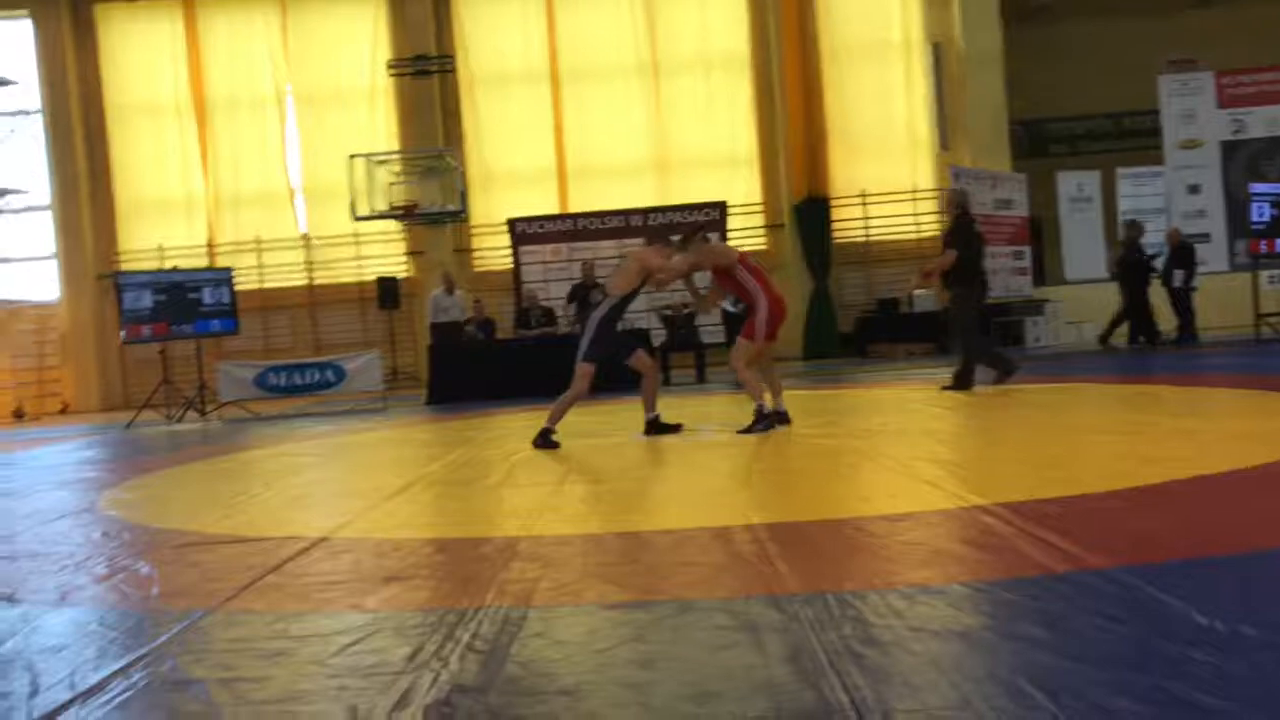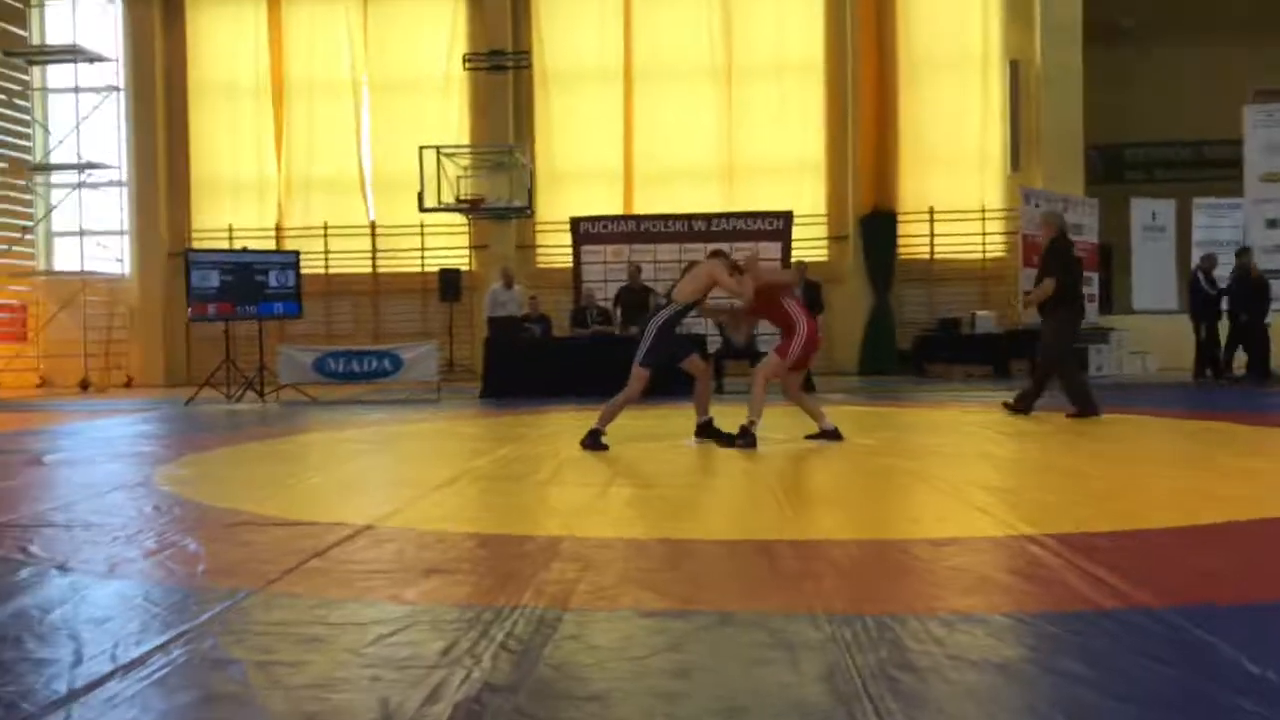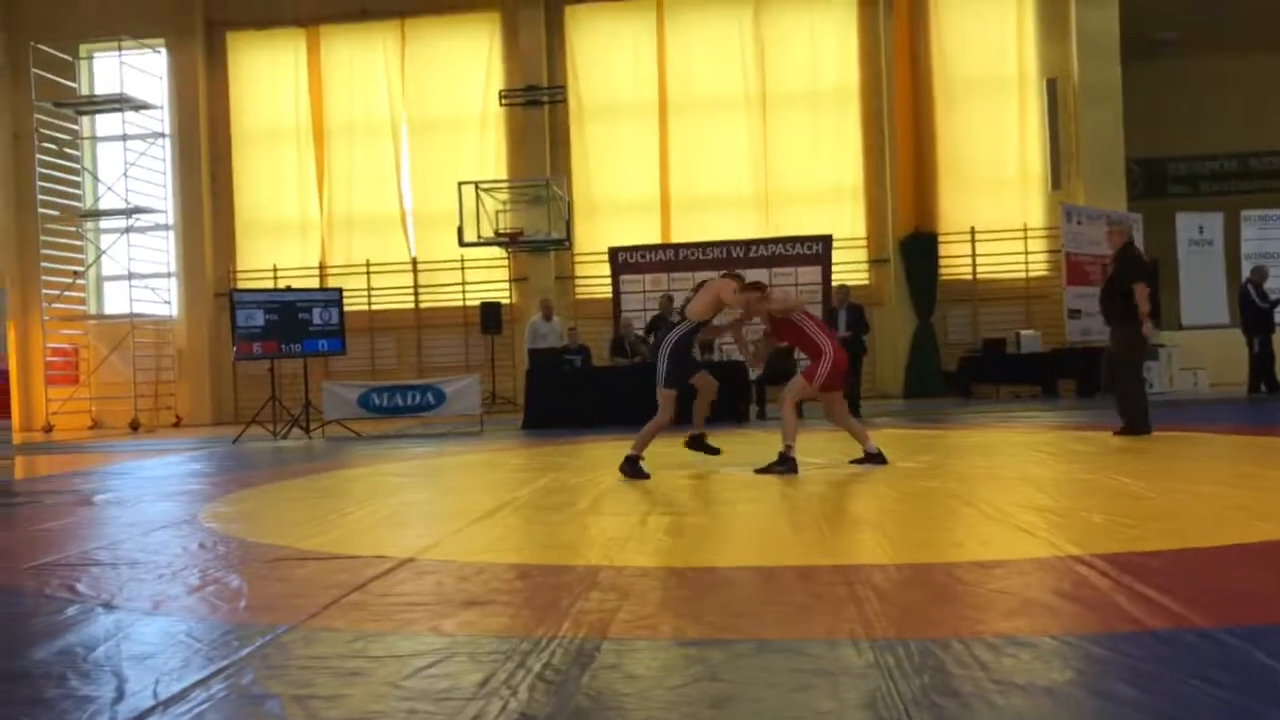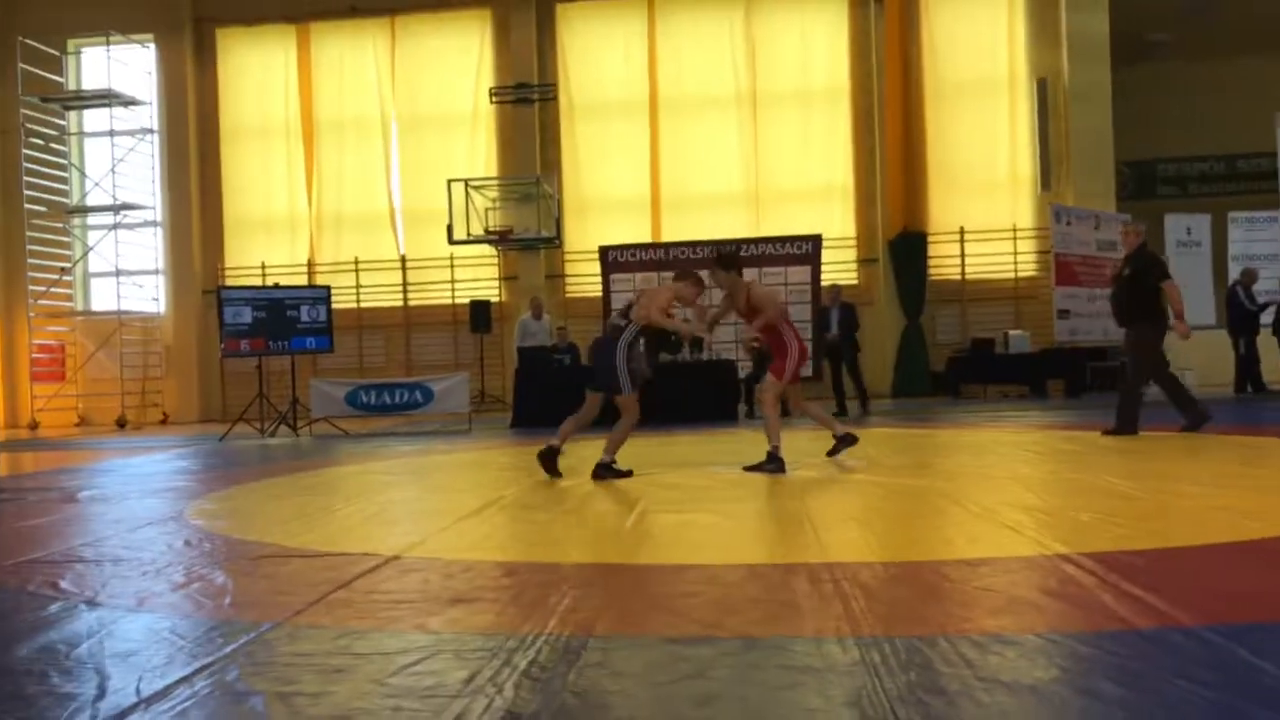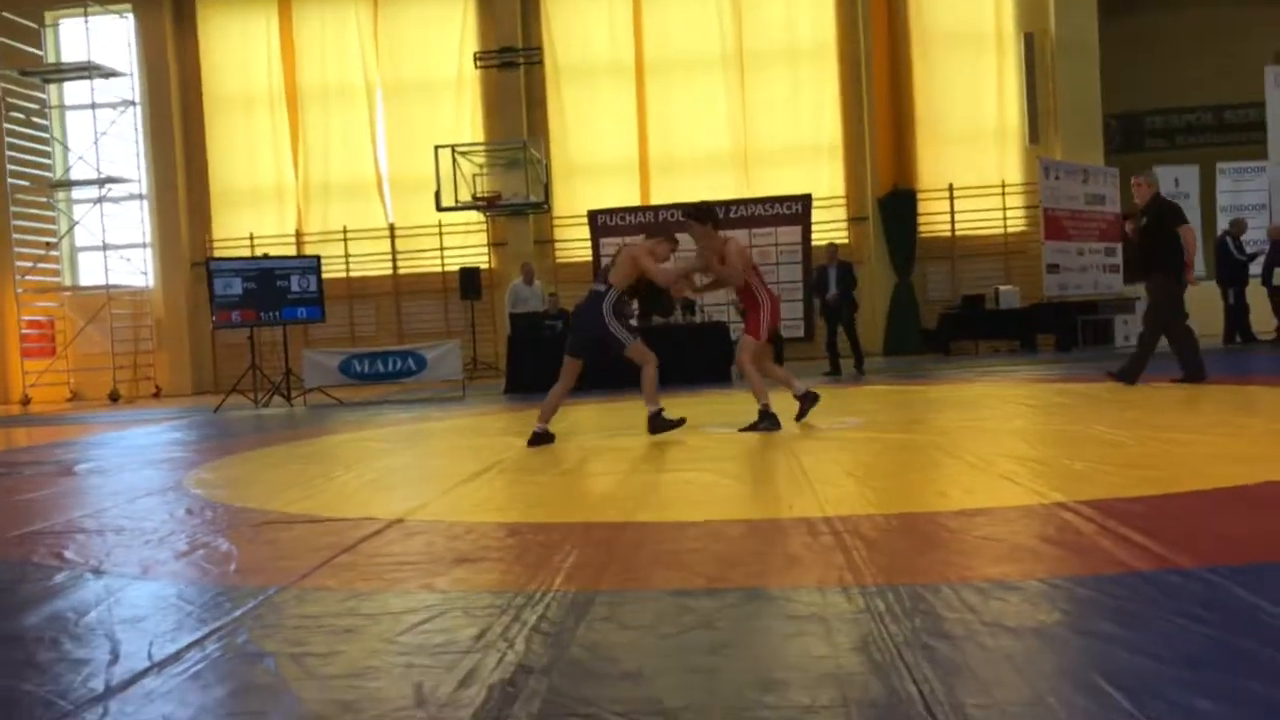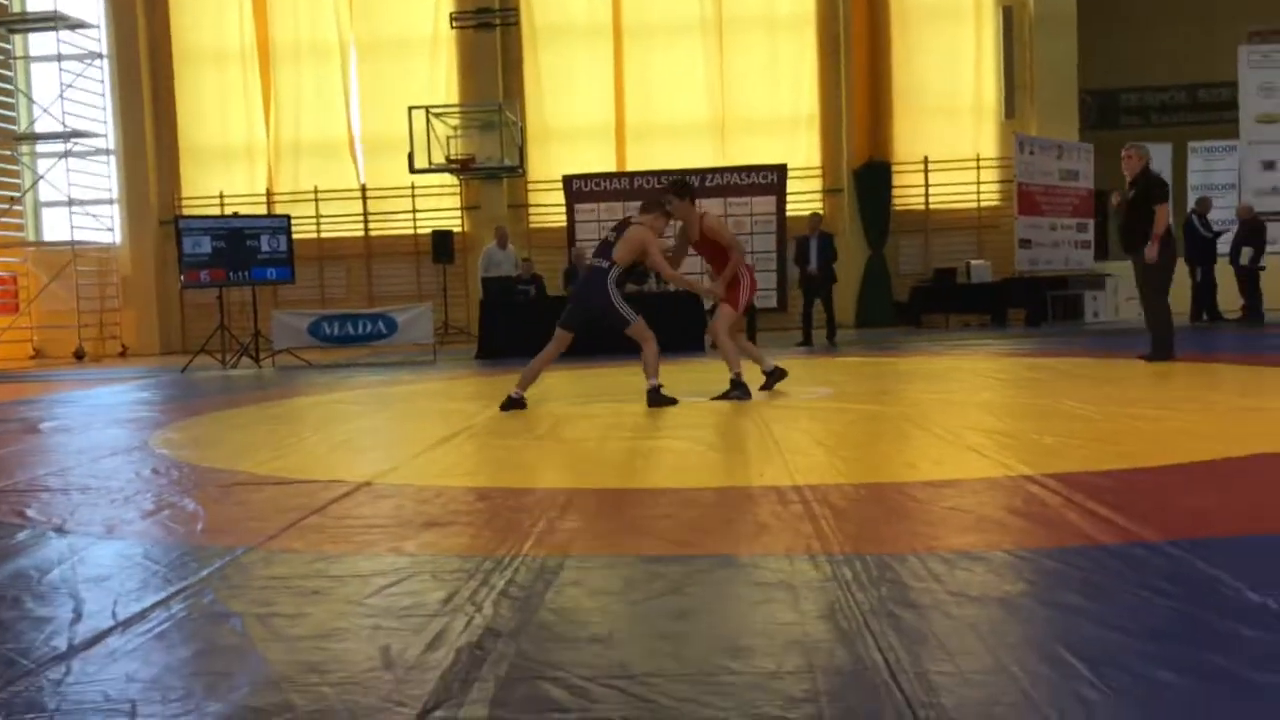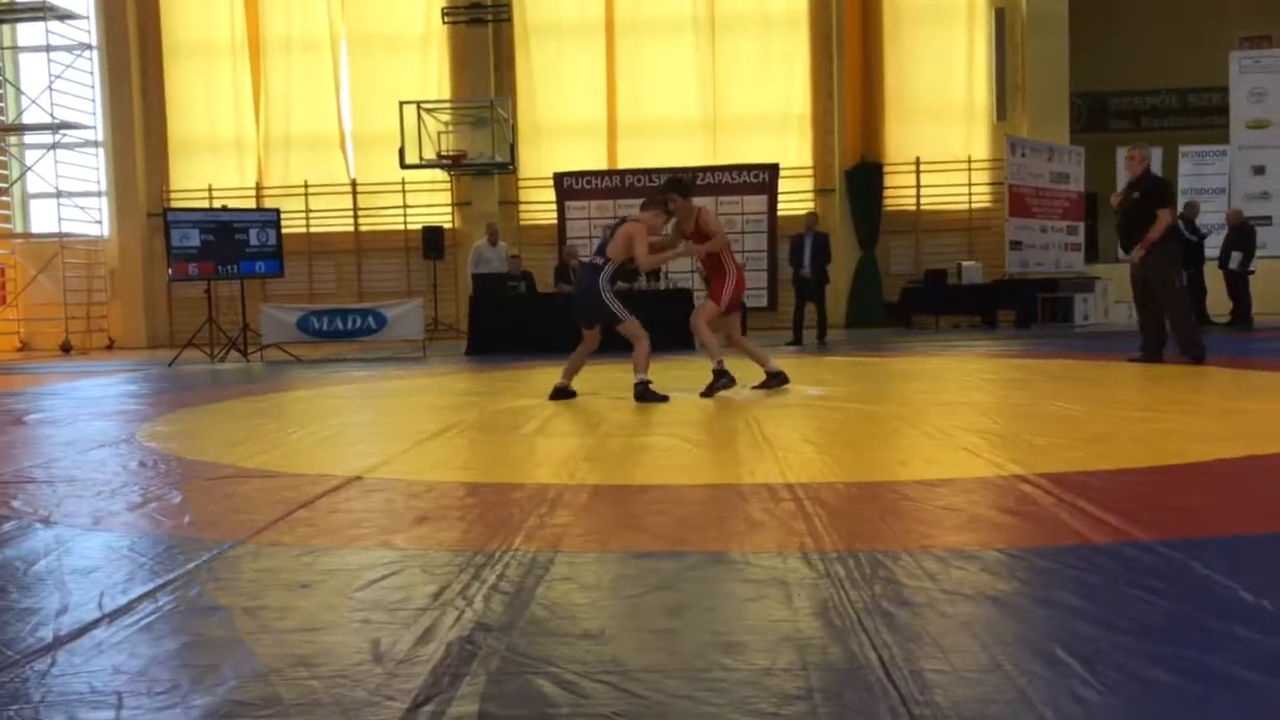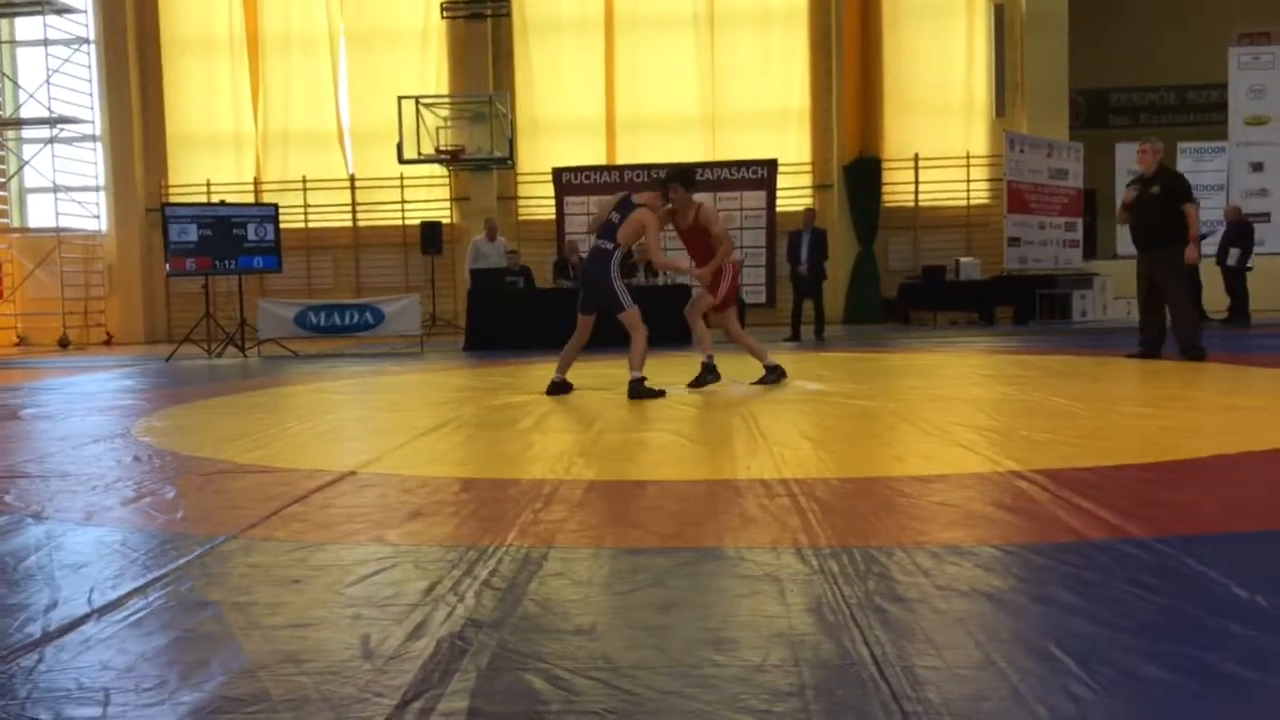
dt=0.3s
person 1, frame 1
left shoulder: (958, 227)
right shoulder: (971, 226)
left elbow: (950, 258)
left wrist: (929, 271)
right wrist: (938, 271)
left hip: (963, 287)
right hip: (974, 285)
left knee: (966, 332)
right knee: (970, 333)
left ankle: (1003, 365)
right ankle: (962, 379)
person 1, frame 2
left shoulder: (1056, 251)
right shoulder: (1065, 248)
left elbow: (1049, 285)
left wrist: (1027, 301)
left hip: (1062, 314)
right hip: (1065, 313)
left knee: (1063, 360)
right knee: (1047, 359)
left ankle: (1086, 406)
right ankle: (1024, 402)
person 1, frame 3
left shoulder: (1130, 259)
right shoulder: (1122, 258)
left elbow: (1140, 289)
left wrist: (1145, 319)
right wrist: (1105, 280)
left hip: (1131, 326)
right hip: (1122, 325)
left knee: (1127, 375)
right knee: (1118, 372)
left ankle: (1138, 424)
right ankle: (1132, 421)
person 1, frame 4
left shoulder: (1148, 260)
right shoulder: (1129, 261)
left elbow: (1169, 287)
left wrist: (1179, 319)
right wrist: (1114, 279)
left hip: (1145, 327)
right hip: (1137, 327)
left knee: (1132, 376)
right knee: (1159, 373)
left ankle: (1126, 424)
right ankle: (1196, 414)
person 1, frame 5
left shoulder: (1165, 208)
right shoulder: (1144, 213)
left elbow: (1188, 233)
left wrist: (1189, 266)
right wrist: (1132, 234)
left hip: (1168, 276)
right hip: (1157, 277)
left knee: (1153, 324)
right knee: (1174, 326)
left ankle: (1131, 372)
right ankle: (1194, 371)
person 1, frame 6
left shoulder: (1152, 182)
right shoulder: (1134, 185)
left elbow: (1163, 212)
left wrist: (1153, 243)
right wrist: (1119, 205)
left hip: (1155, 251)
right hip: (1140, 252)
left knee: (1153, 298)
right knee: (1151, 299)
left ankle: (1162, 348)
right ankle: (1162, 348)
person 1, frame 7
left shoulder: (1156, 184)
right shoulder: (1128, 189)
left elbow: (1165, 218)
right elbow: (1129, 221)
left wrist: (1142, 246)
right wrist: (1116, 207)
left hip: (1159, 253)
right hip: (1140, 256)
left knee: (1172, 300)
right knee: (1144, 305)
left ankle: (1193, 348)
right ankle: (1152, 350)
person 1, frame 8
left shoulder: (1173, 179)
right shoulder: (1135, 184)
left elbow: (1190, 212)
right elbow: (1122, 220)
left wrist: (1192, 243)
right wrist: (1125, 203)
left hip: (1171, 251)
right hip: (1145, 253)
left knee: (1179, 299)
right knee: (1148, 302)
left ankle: (1191, 346)
right ankle: (1149, 346)
person 2, frame 1
left shoulder: (717, 250)
right shoulder: (718, 274)
right elbow: (705, 307)
right wrist: (688, 283)
left hip: (765, 307)
right hip: (772, 307)
left knee: (737, 362)
right knee: (762, 363)
left ankle: (763, 415)
right ankle: (779, 412)
person 2, frame 2
left shoulder: (758, 279)
right shoulder: (751, 305)
left elbow: (791, 278)
left wrist: (758, 271)
left hip: (802, 332)
right hip: (805, 335)
left knee: (760, 375)
right knee: (791, 390)
left ankle: (748, 433)
right ankle: (829, 429)
person 2, frame 3
left shoulder: (775, 307)
right shoulder: (772, 330)
left elbow: (795, 304)
right wrist: (737, 333)
left hip: (828, 356)
right hip: (832, 358)
left knee: (788, 397)
right knee: (836, 413)
left ankle: (787, 458)
right ankle: (873, 452)
person 2, frame 4
left shoulder: (756, 292)
right shoulder: (731, 297)
left elbow: (778, 309)
right elbow: (713, 320)
left wrist: (758, 323)
left hip: (790, 349)
right hip: (780, 350)
left knee: (765, 398)
right knee: (796, 402)
left ankle: (775, 459)
right ankle: (842, 434)
person 2, frame 5
left shoulder: (731, 247)
right shoulder: (712, 250)
left elbow: (737, 280)
right elbow: (724, 280)
left wrist: (710, 262)
right wrist: (697, 289)
left hip: (764, 306)
right hip: (755, 308)
left knee: (743, 359)
right knee: (761, 363)
left ankle: (768, 416)
right ankle: (804, 394)
person 2, frame 6
left shoulder: (709, 222)
right shoulder: (685, 231)
left elbow: (738, 249)
right elbow: (674, 262)
left wrist: (721, 282)
left hip: (741, 280)
right hip: (729, 282)
left knee: (717, 328)
right knee: (732, 335)
left ankle: (738, 385)
right ankle: (772, 369)
person 2, frame 7
left shoulder: (704, 216)
right shoulder: (679, 224)
left elbow: (723, 239)
left wrist: (702, 248)
left hip: (730, 277)
right hip: (719, 279)
left knee: (698, 321)
right knee: (734, 336)
left ankle: (721, 373)
right ankle: (775, 373)
person 2, frame 8
left shoulder: (704, 213)
right shoulder: (671, 215)
left elbow: (727, 245)
left wrist: (709, 268)
left hip: (723, 272)
right hip: (712, 275)
left knee: (693, 312)
right knee: (733, 331)
left ankle: (708, 367)
right ankle: (774, 368)
person 3, frame 1
left shoulder: (642, 264)
right shoulder: (641, 257)
left elbow: (659, 281)
right elbow: (672, 270)
left hip: (610, 328)
right hip: (597, 326)
left knee: (650, 368)
right knee: (580, 387)
left ankle: (652, 422)
right ankle: (544, 432)
person 3, frame 2
left shoulder: (700, 270)
right shoulder: (716, 266)
left elbow: (697, 306)
right elbow: (743, 293)
right wrist: (745, 277)
left hip: (667, 330)
right hip: (657, 328)
left knee: (703, 371)
right knee: (634, 389)
left ankle: (704, 426)
right ankle: (593, 433)
person 3, frame 3
left shoulder: (709, 289)
right shoulder: (726, 284)
right elbow: (735, 305)
left hip: (680, 347)
right hip: (671, 347)
left knee: (710, 387)
right knee: (666, 414)
left ankle: (696, 436)
right ankle: (631, 459)
person 3, frame 4
left shoulder: (658, 294)
right shoulder: (666, 293)
right elbow: (650, 315)
right wrist: (681, 328)
left hip: (603, 347)
right hip: (615, 350)
left knee: (589, 410)
right knee: (630, 415)
left ankle: (552, 449)
right ankle: (604, 465)
person 3, frame 5
left shoulder: (633, 253)
right shoulder: (639, 252)
right elbow: (663, 280)
left wrist: (684, 270)
right wrist: (693, 266)
left hip: (583, 314)
right hip: (602, 314)
left knee: (566, 380)
right knee: (649, 361)
left ankle: (539, 432)
right ankle: (654, 417)
person 3, frame 6
left shoulder: (621, 226)
right shoulder: (644, 234)
right elbow: (667, 273)
right wrist: (703, 289)
left hip: (582, 288)
right hip: (603, 290)
left knee: (553, 348)
right knee: (647, 339)
left ankle: (515, 396)
right ankle: (654, 392)
person 3, frame 7
left shoulder: (623, 223)
right shoulder: (638, 228)
right elbow: (644, 263)
right wrist: (678, 252)
left hip: (582, 285)
right hip: (599, 286)
left knee: (591, 342)
right knee: (641, 338)
left ankle: (562, 386)
right ankle: (641, 386)
person 3, frame 8
left shoulder: (618, 200)
right shoulder: (648, 217)
left elbow: (594, 228)
right elbow: (658, 260)
left hip: (588, 270)
right hip: (608, 273)
left knee: (581, 333)
right knee: (639, 331)
left ankle: (558, 381)
right ankle: (636, 383)
